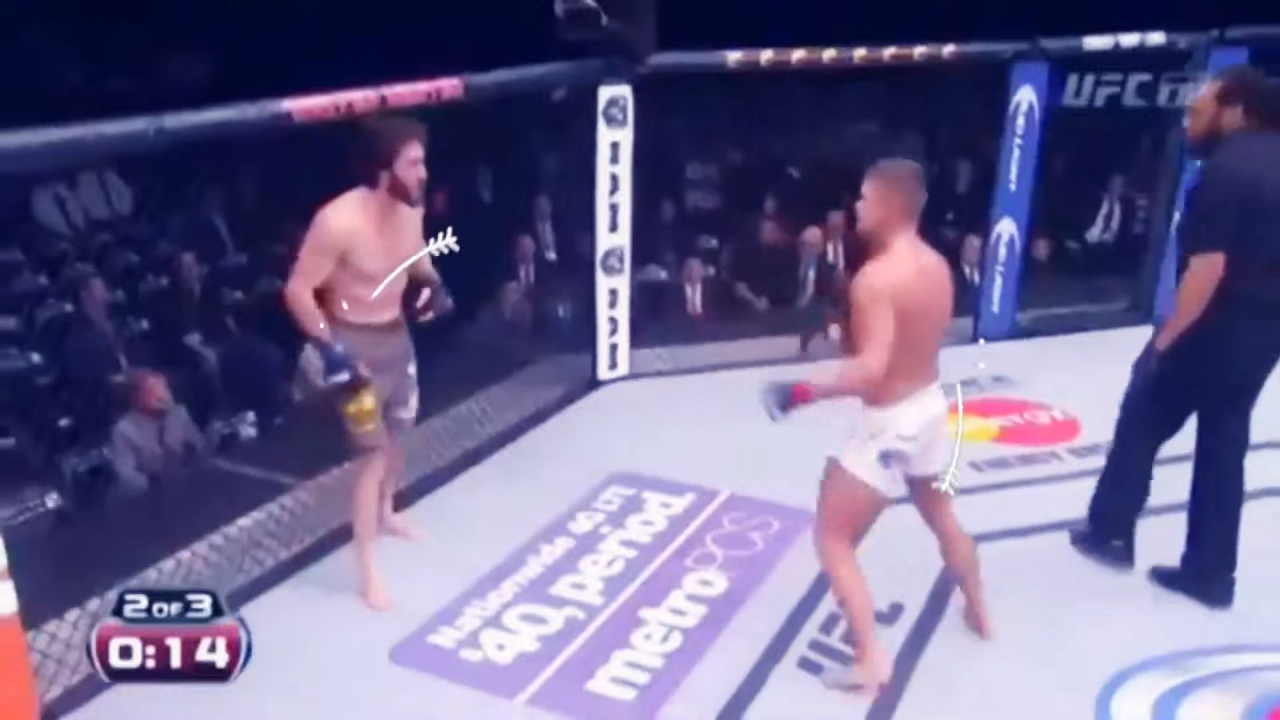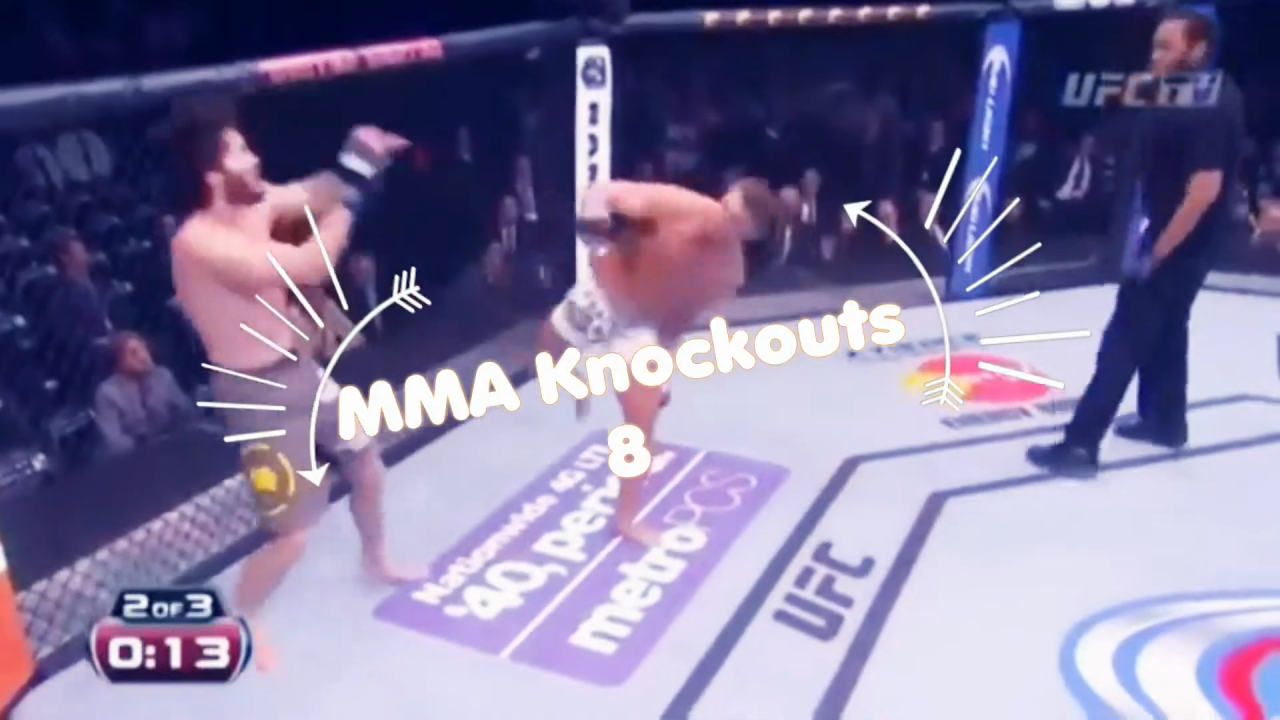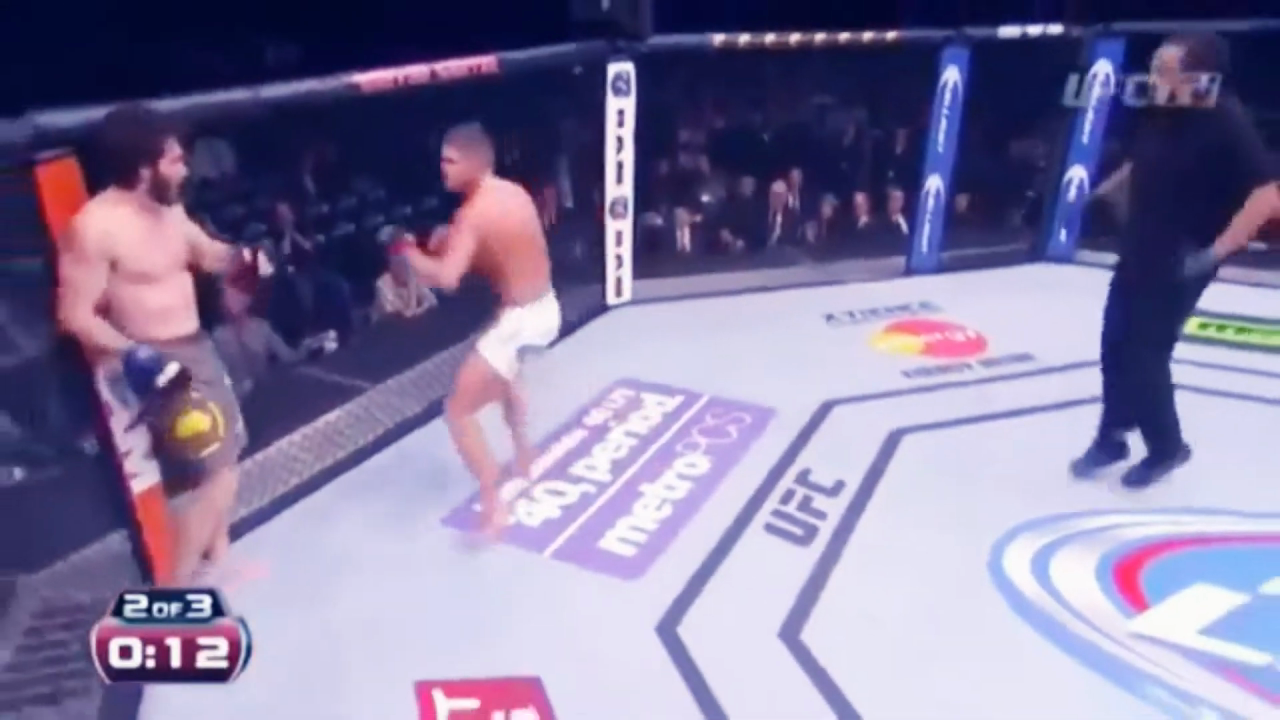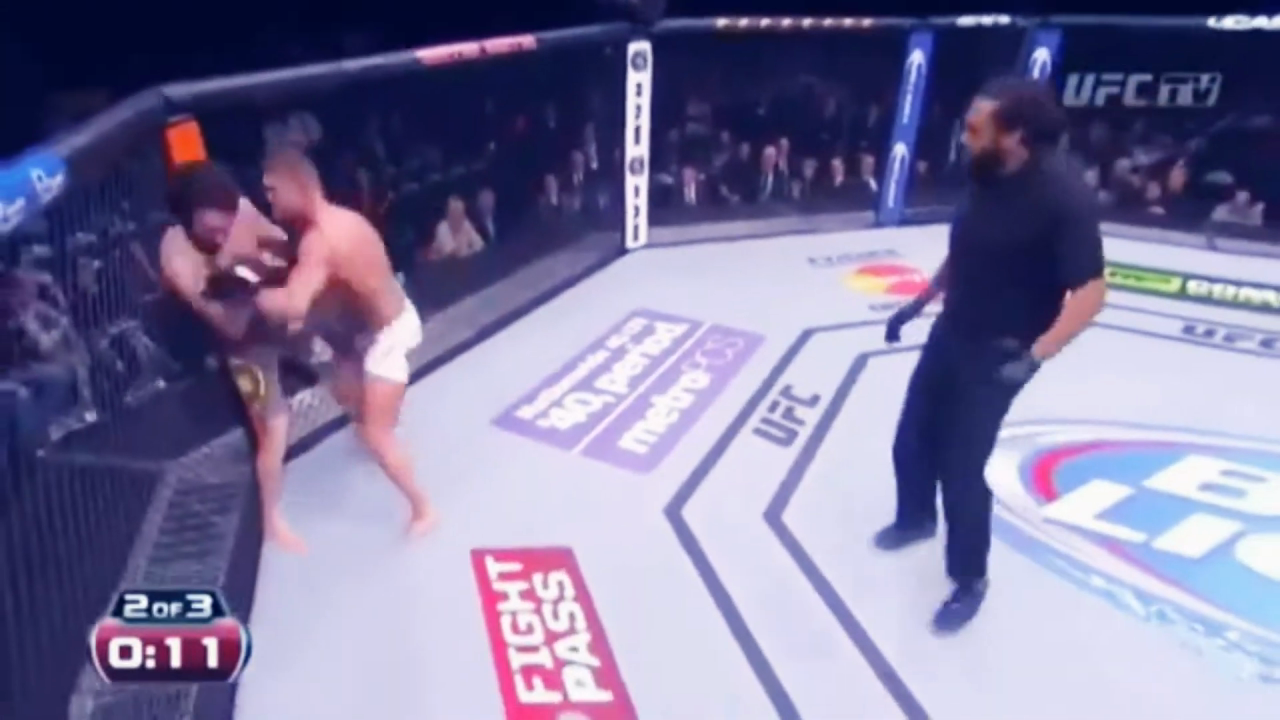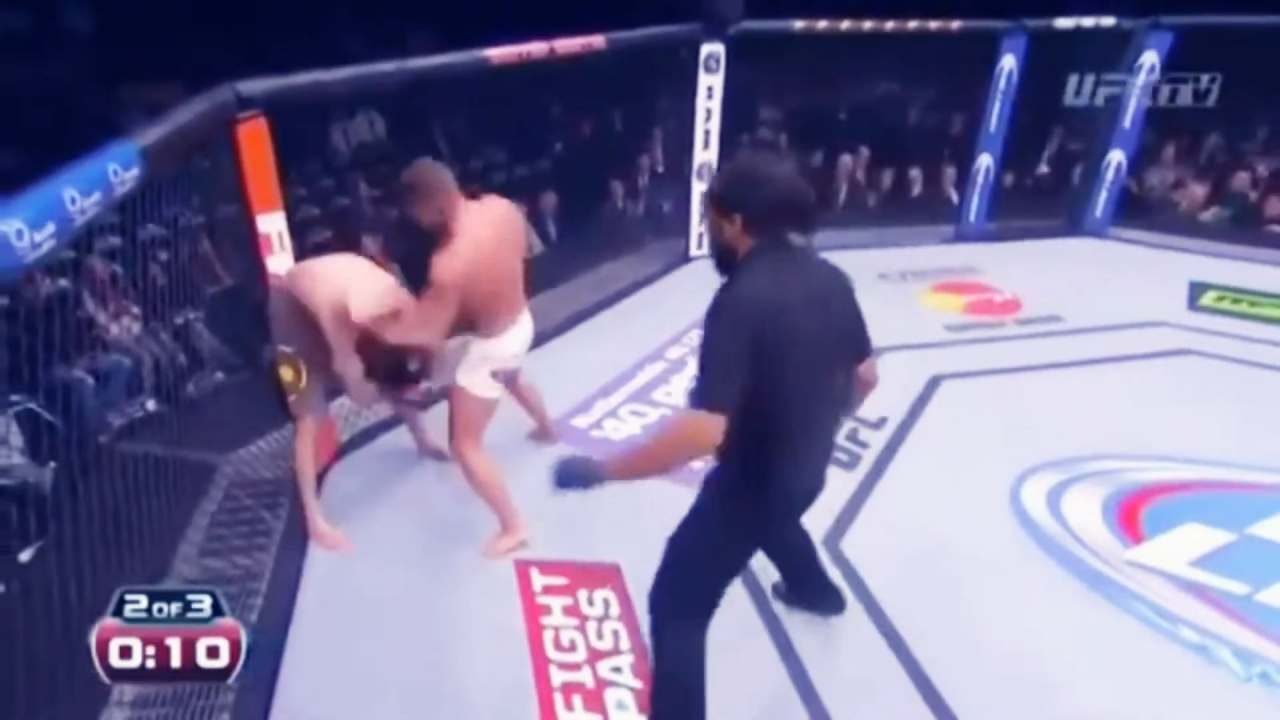
dt=1s
person 1, frame 1
left shoulder: (1224, 172)
left elbow: (1207, 269)
left wrist: (1160, 345)
left hip: (1217, 328)
left knee: (1142, 422)
right knee: (1224, 446)
left ankle: (1111, 535)
right ankle: (1210, 572)
person 1, frame 2
left shoulder: (1204, 106)
right shoulder: (1212, 93)
left elbow: (1206, 187)
left wrist: (1156, 252)
left hip: (1183, 239)
right hip: (1193, 235)
left knee: (1125, 338)
right knee: (1165, 327)
left ankle: (1080, 445)
right ankle: (1165, 421)
person 1, frame 3
left shoulder: (1226, 123)
right shoulder: (1157, 114)
left wrist: (1215, 252)
right wrist: (1097, 195)
left hip: (1182, 261)
right hip: (1138, 249)
left knee: (1146, 355)
right knee: (1116, 345)
left ankle: (1167, 448)
right ankle: (1111, 440)
person 1, frame 4
left shoulder: (1060, 194)
right shoulder: (984, 181)
left elbow: (1090, 291)
left wrist: (1034, 356)
right wrist: (919, 301)
left hip: (1000, 355)
right hip: (952, 340)
left knee: (959, 466)
right knee: (911, 440)
left ankle: (969, 581)
right ankle: (916, 516)
person 1, frame 5
left shoulder: (743, 302)
right shoulder: (827, 278)
left elbow: (701, 433)
right elbow: (864, 375)
left wrist: (600, 469)
left hip: (756, 475)
right hip: (804, 463)
left knee: (676, 607)
right knee: (770, 517)
right ankle: (817, 590)
person 2, frame 1
left shoulder: (410, 209)
right shoulder: (339, 222)
right elbow: (298, 291)
left wrist: (431, 282)
right wrist: (329, 347)
left hip: (397, 334)
right hip: (355, 343)
left knee: (397, 433)
right knee: (376, 452)
left ankle: (385, 512)
right ankle: (368, 571)
person 2, frame 2
left shoulder: (254, 208)
right shoulder: (200, 244)
left elbow: (310, 195)
right elbow: (307, 268)
left wrist: (356, 166)
right wrist: (351, 189)
left hip: (299, 370)
right hip: (255, 392)
left knee: (368, 468)
right knee: (292, 534)
left ankle: (376, 559)
right ankle: (242, 620)
person 2, frame 3
left shoulder: (167, 209)
right shoulder: (96, 227)
left elbow: (205, 253)
right elbow: (75, 316)
left wrist: (238, 258)
right wrist: (135, 356)
left hip: (198, 348)
right hip: (158, 363)
left knee: (228, 454)
right knee: (220, 477)
left ankle: (217, 556)
person 2, frame 4
left shoulder: (239, 207)
right shoulder: (177, 260)
left elbow: (281, 244)
right elbow: (233, 328)
right hip: (245, 335)
right knee: (275, 429)
right ankle: (272, 519)
person 2, frame 5
left shoulder: (399, 302)
right elbow: (361, 395)
right hip: (291, 303)
left knee: (394, 378)
right knee: (310, 418)
left ankle: (423, 441)
right ankle: (313, 518)
person 3, frame 1
left shoulder: (876, 278)
right shoulder: (935, 265)
left elbow: (870, 371)
left wrist: (804, 391)
right wrist: (848, 350)
left hip: (888, 425)
right hip: (928, 407)
left knee: (833, 542)
right knee: (939, 514)
left ankle: (870, 660)
right ankle: (977, 613)
person 3, frame 2
left shoulder: (727, 275)
right shoulder: (678, 207)
left elbow: (681, 317)
right elbow: (608, 195)
right wrist: (592, 211)
left hip: (634, 326)
right hip: (596, 295)
left knee: (642, 429)
right knee: (548, 355)
left ankle: (627, 518)
person 3, frame 3
left shoulder: (473, 213)
right shoulder: (514, 193)
left elbow: (446, 277)
left wrist: (405, 250)
right wrist: (447, 243)
left hip: (519, 319)
right hip: (545, 309)
left knee: (458, 411)
right knee: (498, 381)
left ankle: (492, 505)
right ankle: (523, 455)
person 3, frame 4
left shoulder: (321, 239)
right shoulder: (340, 218)
left elbow: (292, 305)
left wrist: (250, 291)
left hip: (389, 333)
right hip: (377, 321)
left knee: (375, 433)
right knee: (345, 387)
left ankle: (423, 510)
person 3, frame 5
left shoulder: (450, 263)
right shoulder: (500, 207)
left elbow: (428, 330)
left wrist: (380, 327)
left hip: (493, 344)
right hip: (520, 323)
left knee: (463, 444)
right knee: (514, 381)
left ankle: (512, 527)
right ankle: (547, 428)
